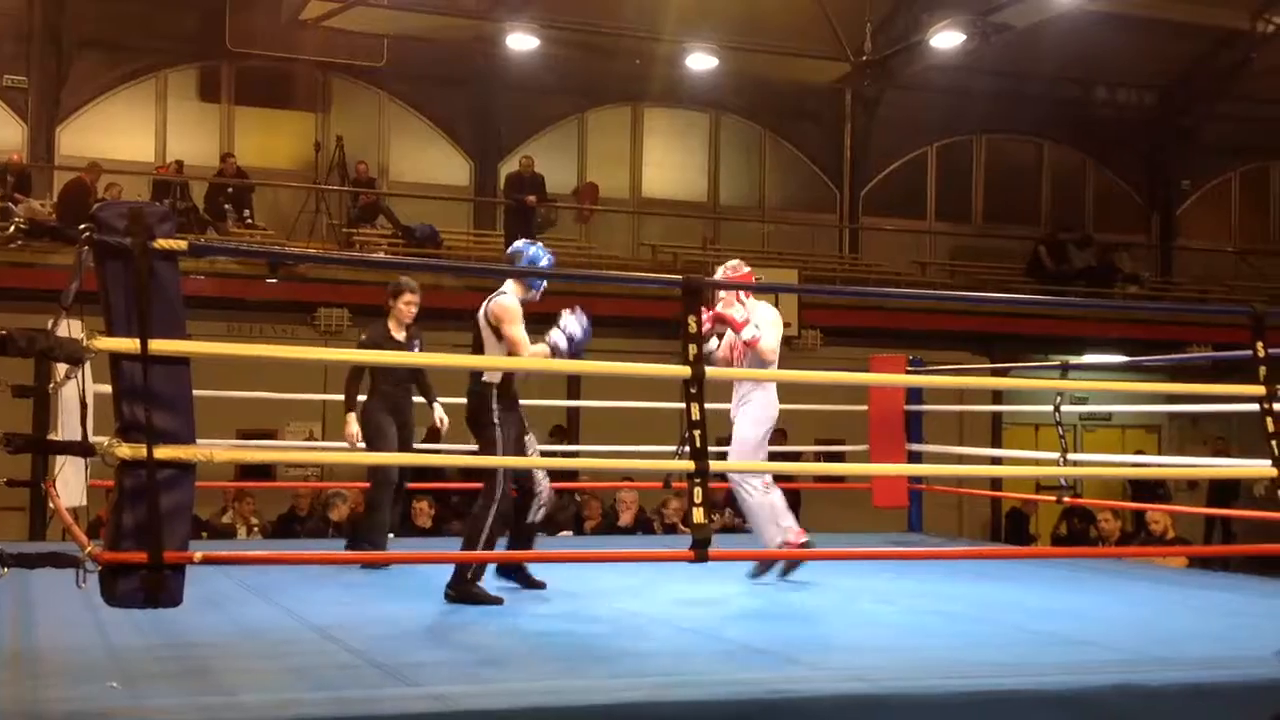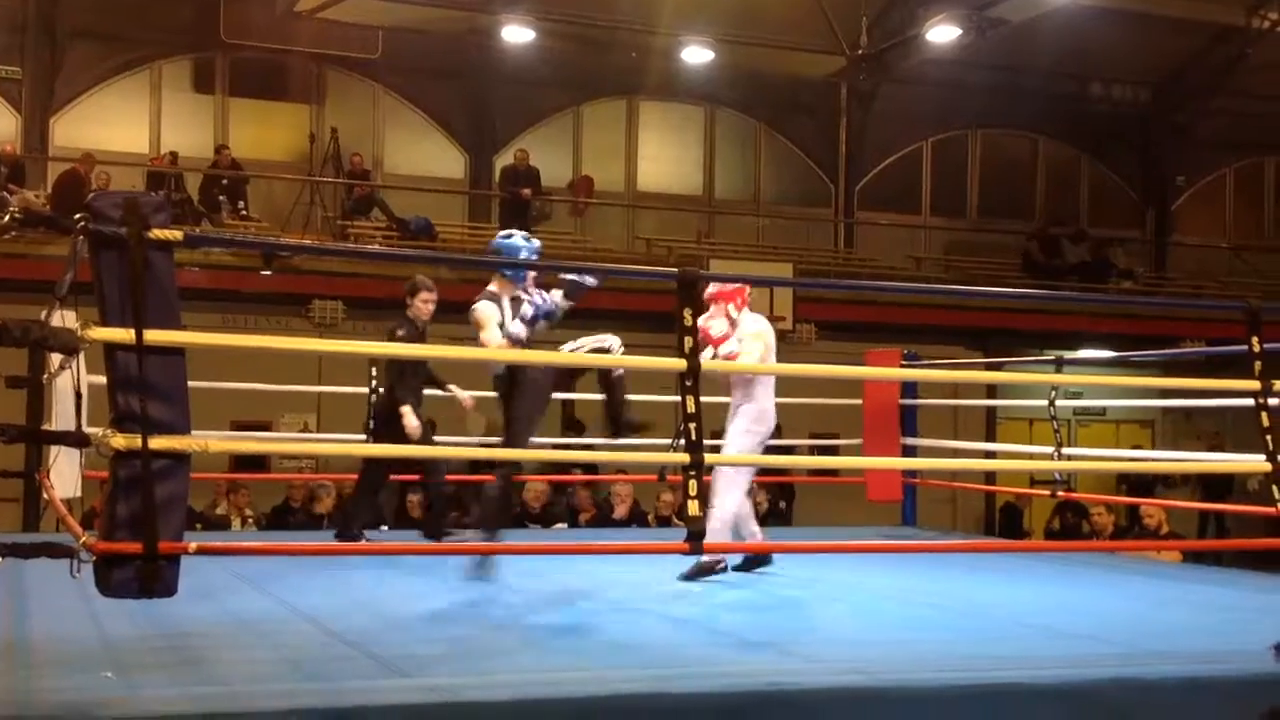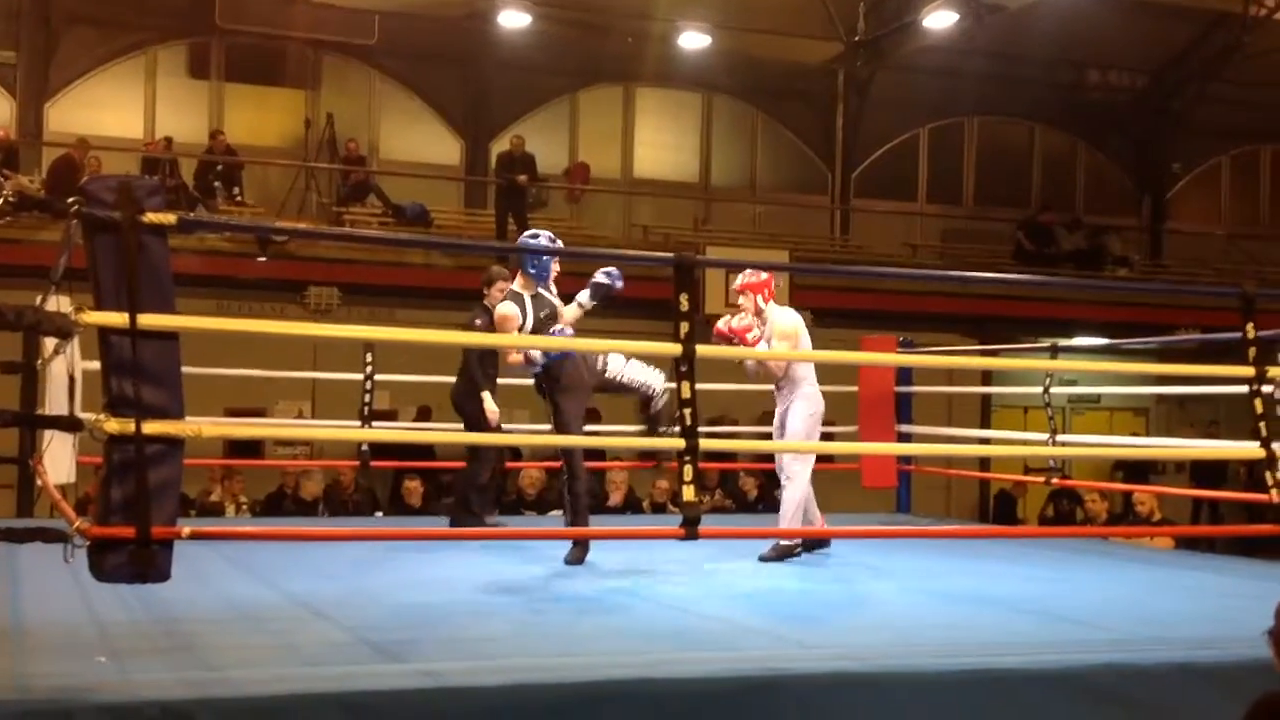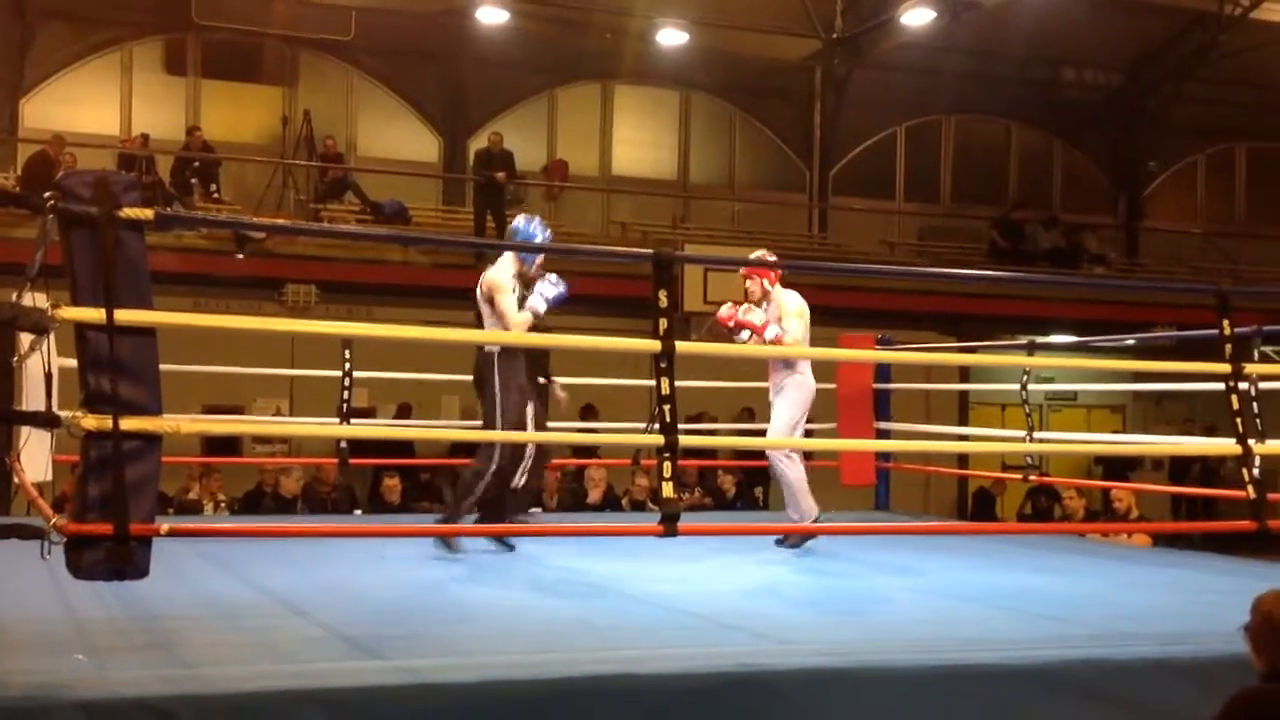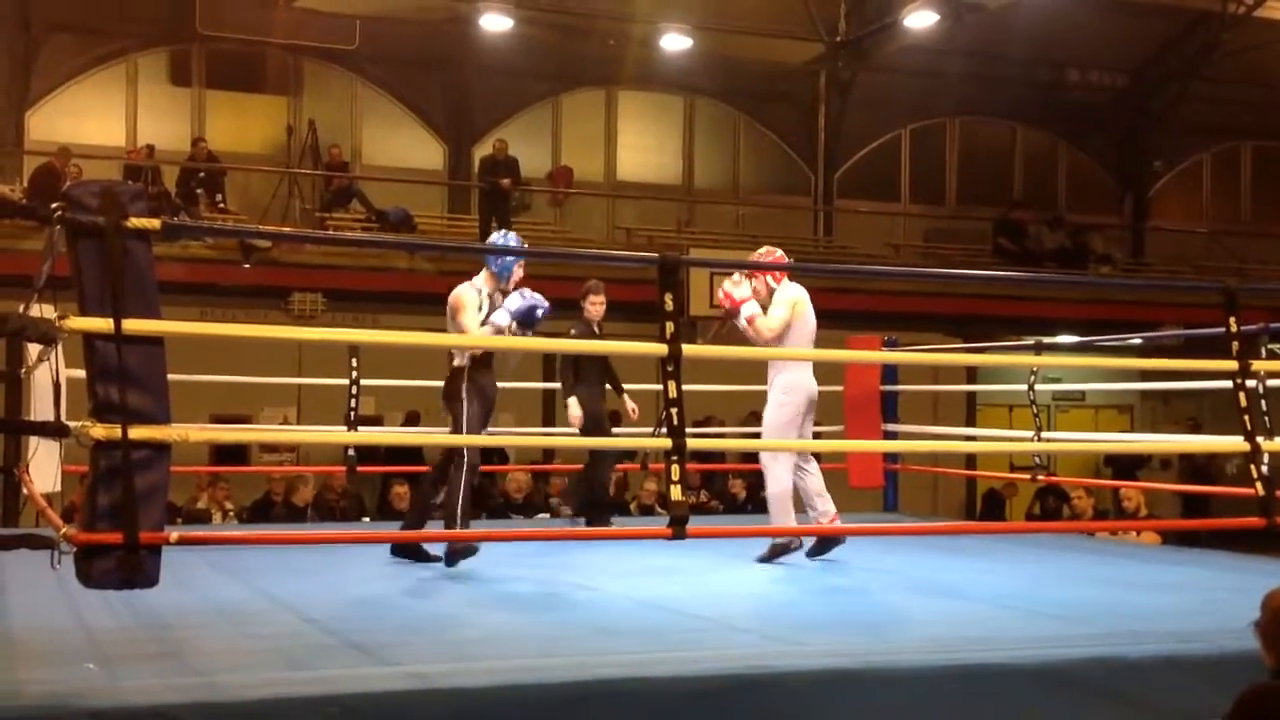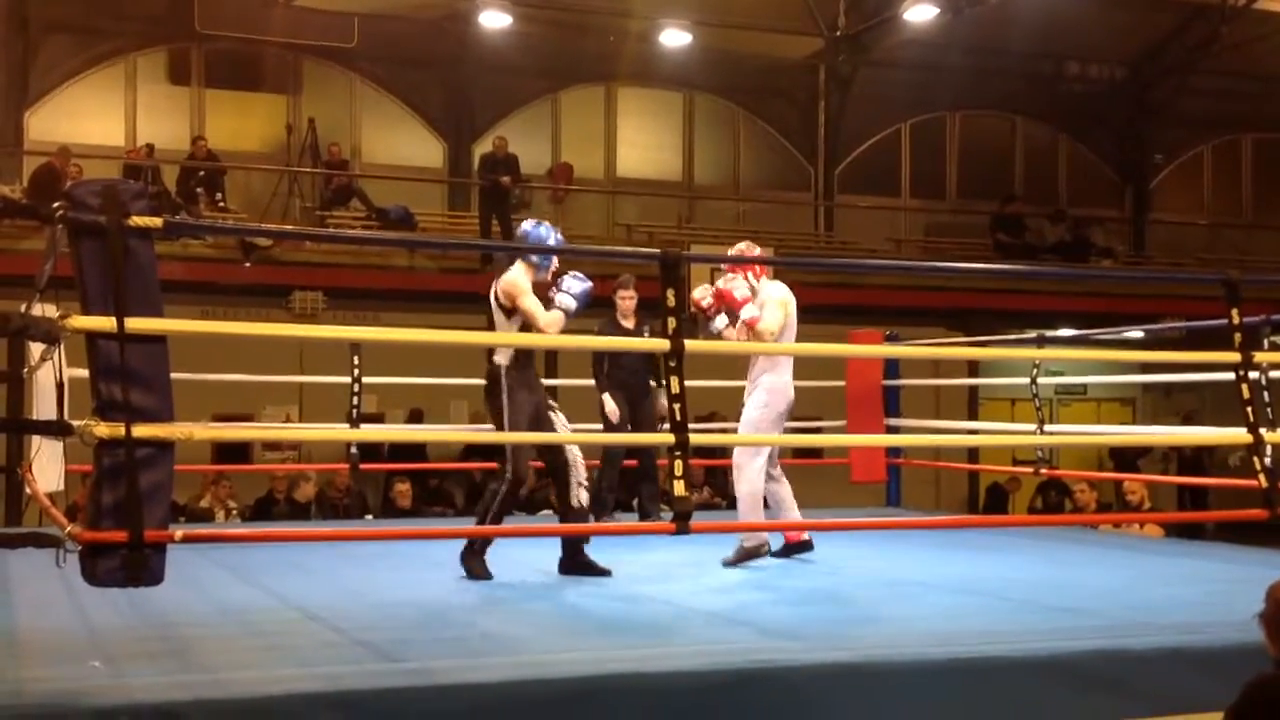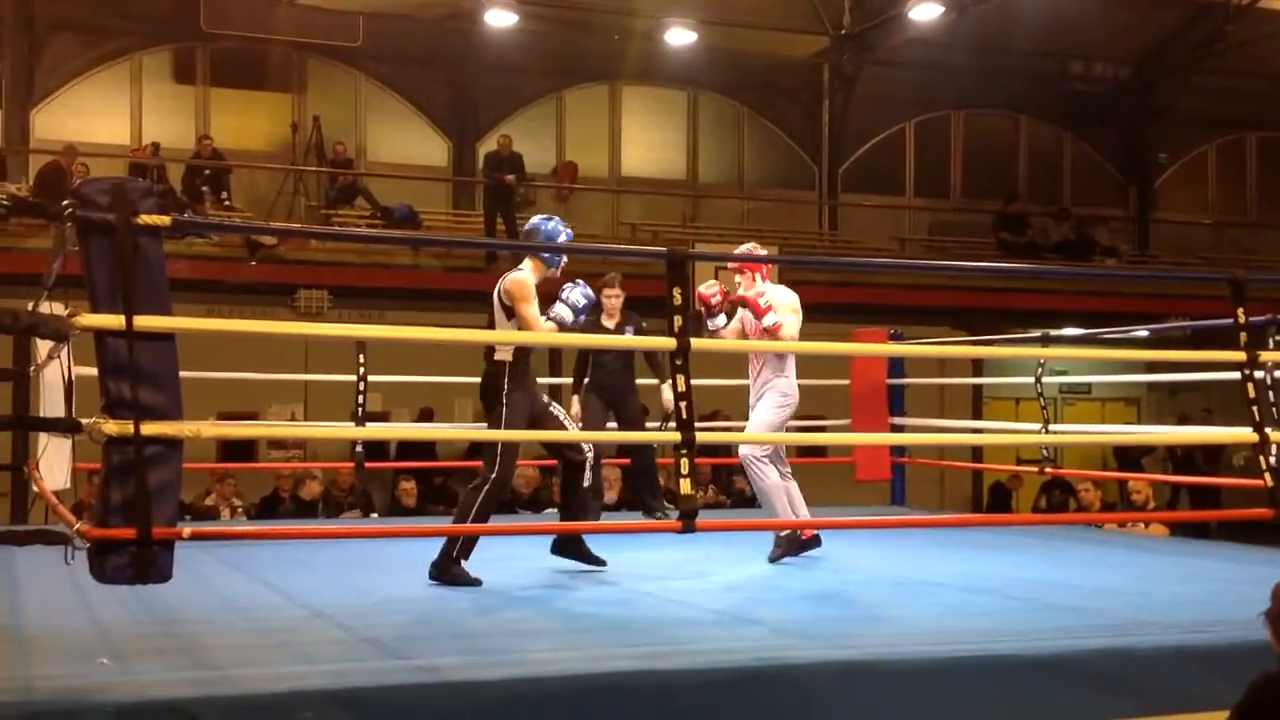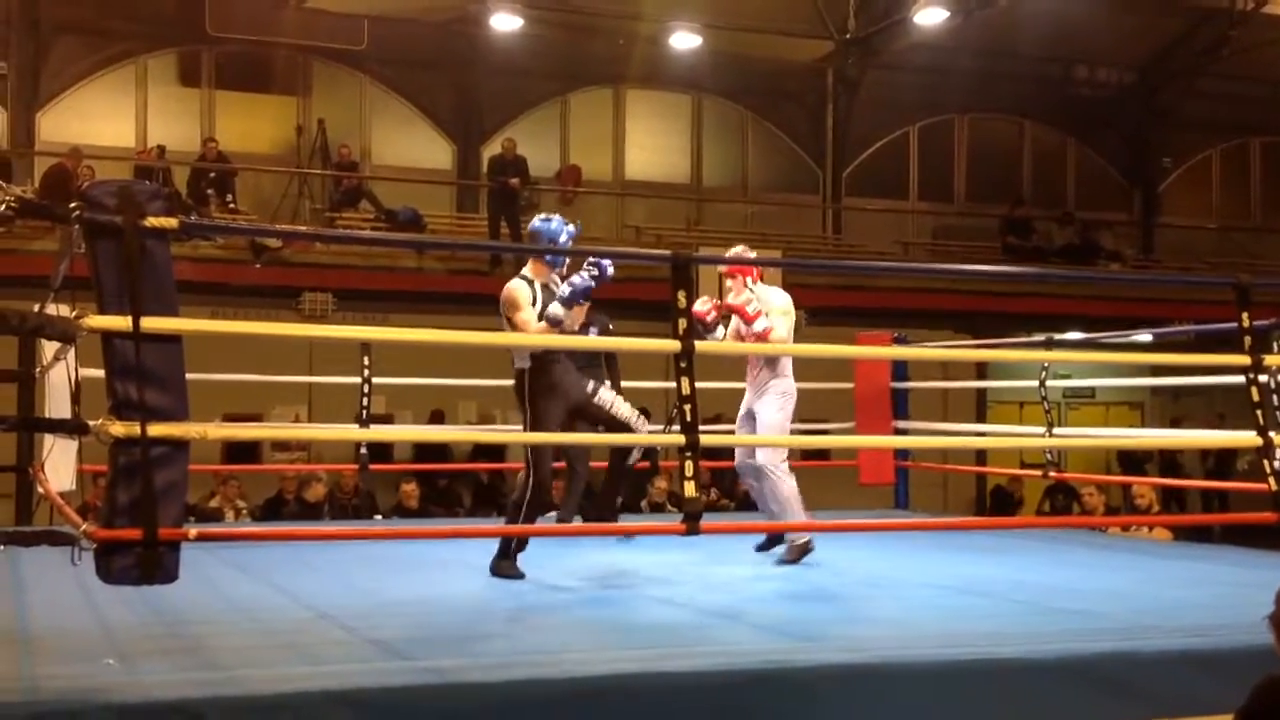
dt=0.5s
person 1, frame 1
left shoulder: (509, 305)
right shoulder: (501, 304)
left elbow: (523, 358)
right elbow: (527, 356)
left wrist: (562, 337)
right wrist: (563, 337)
left hip: (505, 403)
right hip: (491, 405)
left knee: (535, 486)
right knee: (496, 492)
left ankle: (512, 563)
right ankle: (463, 581)
person 1, frame 2
left shoulder: (522, 293)
right shoulder: (483, 308)
left elbow: (541, 322)
right elbow: (496, 352)
left wrist: (563, 297)
right wrist: (525, 322)
left hip: (542, 371)
right hip: (517, 386)
right knee: (510, 466)
right ankle: (487, 539)
person 1, frame 3
left shoulder: (545, 289)
right shoulder: (508, 310)
right elbow: (511, 360)
left wrist: (592, 294)
right wrist: (536, 354)
left hip: (586, 364)
right hip: (557, 382)
left knee: (652, 381)
right knee: (573, 460)
right ankle: (580, 539)
person 1, frame 4
left shoulder: (510, 278)
right shoulder: (497, 278)
right elbow: (514, 327)
left wrist: (543, 301)
right wrist: (541, 299)
left hip: (512, 366)
right hip: (498, 368)
left knee: (522, 448)
right knee: (496, 452)
left ankle: (493, 519)
right ankle: (450, 519)
person 1, frame 5
left shoulder: (497, 297)
right shoulder: (466, 293)
left wrist: (524, 321)
right wrist: (506, 314)
left hip: (485, 385)
right hip: (465, 383)
left knee: (452, 461)
right knee: (467, 458)
left ankle: (407, 539)
right ankle: (455, 539)
person 1, frame 6
left shoulder: (522, 287)
right shoulder: (513, 282)
left elbow: (540, 334)
right elbow: (547, 327)
left wrist: (563, 303)
right wrist: (569, 298)
left hip: (529, 382)
right hip: (508, 383)
left knee: (568, 461)
right knee: (516, 470)
left ankle: (574, 554)
right ankle: (475, 551)
person 1, frame 7
left shoulder: (529, 285)
right shoulder: (518, 282)
right elbow: (537, 335)
left wrist: (567, 309)
right wrist: (569, 309)
left hip: (524, 384)
right hip: (505, 385)
left knee: (579, 451)
right knee: (497, 474)
left ankle: (569, 539)
right ankle: (448, 561)
person 1, frame 8
left shoulder: (553, 282)
right shoulder: (516, 289)
left elbow: (569, 326)
right elbow: (533, 338)
left wrist: (589, 289)
right wrist: (562, 302)
left hip: (567, 377)
right hip: (538, 386)
left knee: (634, 428)
right knee: (538, 474)
right ankle: (506, 555)
person 2, frame 1
left shoulder: (764, 313)
right shoulder: (731, 322)
left elbow: (769, 354)
right elbow: (720, 362)
left wrist: (741, 323)
right wrist: (708, 334)
left hip: (759, 402)
right hip: (744, 404)
left knee: (742, 475)
right knee: (756, 479)
left ankle: (771, 546)
right ankle: (793, 537)
person 2, frame 2
left shoulder: (754, 325)
right shoulder: (736, 330)
left elbow: (745, 371)
left wrist: (720, 340)
right wrist: (702, 345)
left hip: (754, 415)
right hip: (742, 415)
left knee: (728, 480)
right knee: (730, 482)
left ankle: (713, 557)
right ankle: (757, 548)
person 2, frame 3
left shoulder: (783, 319)
right shoulder: (763, 323)
left elbow: (779, 369)
right elbow: (754, 370)
left wrist: (753, 340)
right wrist: (734, 342)
left hip: (804, 398)
right hip: (786, 402)
left knee: (794, 467)
right knee: (787, 468)
left ankle: (788, 540)
right ankle: (817, 532)
person 2, frame 4
left shoulder: (791, 302)
right shoulder: (766, 306)
left elbow: (794, 346)
right elbow: (753, 347)
left wrist: (762, 325)
right wrist: (737, 328)
left hip: (796, 385)
right hip: (780, 387)
left knee: (779, 449)
right knee: (784, 454)
left ankle: (806, 519)
right ankle: (801, 521)
person 2, frame 5
left shoulder: (789, 293)
right shoulder: (789, 298)
left elbow: (767, 334)
right elbow: (759, 338)
left wrist: (745, 303)
right wrist: (737, 307)
left hip: (790, 385)
right hip: (801, 386)
left knee: (774, 458)
right knee: (801, 458)
left ankle: (786, 535)
right ankle: (828, 524)
person 2, frame 6
left shoulder: (776, 293)
right shoulder: (760, 298)
left elbow: (766, 335)
right elbow: (736, 341)
left wrist: (740, 302)
right wrist: (712, 312)
left hip: (772, 387)
right hip: (766, 388)
left knee: (746, 460)
right knee: (767, 467)
left ankle: (753, 540)
right ankle: (796, 535)
person 2, frame 7
left shoulder: (783, 297)
right shoulder: (747, 304)
left elbow: (787, 340)
right elbow: (728, 340)
left wrist: (761, 308)
right wrist: (713, 310)
left hip: (780, 389)
right hip: (760, 392)
left knee: (751, 452)
right knee: (775, 465)
left ankle: (787, 526)
right ankle: (805, 531)
person 2, frame 8
left shoulder: (776, 299)
right shoulder: (742, 308)
left elbow: (778, 344)
left wrist: (750, 313)
right wrist: (710, 324)
left hip: (776, 391)
right hip: (753, 392)
left knee: (769, 461)
right knee: (745, 462)
left ankle: (799, 538)
right ankle: (781, 523)
person 3, frame 1
left shoulder: (414, 337)
right shoulder: (373, 335)
right elbow: (354, 378)
left wrist: (435, 404)
right wrist: (351, 418)
left hip: (404, 414)
right hip: (378, 412)
left knee: (395, 480)
right knee: (386, 477)
left ankle: (360, 541)
right ankle: (371, 548)
person 3, frame 2
left shoulder: (419, 329)
right shoulder: (402, 331)
left elbow: (421, 371)
right elbow: (392, 376)
left wrist: (452, 389)
right wrist: (406, 411)
left hip: (391, 408)
right hip: (398, 408)
left knee: (375, 471)
right knee: (434, 467)
left ankle: (348, 531)
right ankle: (437, 531)
person 3, frame 3
left shoulder: (491, 319)
right shoulder: (480, 320)
right elbow: (471, 363)
right wrist: (486, 397)
left hip: (476, 394)
right hip: (473, 394)
left knee: (492, 454)
right knee: (483, 458)
left ankle: (478, 514)
right ankle: (463, 521)
person 3, frame 4
left shoulder: (537, 321)
left wrist: (554, 385)
left hip: (531, 390)
left knee: (535, 450)
right knee: (539, 450)
left ankle: (514, 510)
right ankle: (516, 508)
person 3, frame 5
left shoulder: (597, 330)
right shoulder: (578, 331)
right elbow: (565, 370)
left wrist: (624, 397)
right wrist: (571, 401)
left hip: (597, 400)
right hip: (586, 401)
left knee: (602, 458)
right knee: (603, 458)
right ankle: (598, 517)
person 3, frame 6
left shoulder: (645, 325)
right shoulder: (605, 327)
left elbow: (653, 360)
right elbow: (598, 368)
left wrist: (661, 391)
right wrist: (606, 397)
left hip: (643, 396)
right hip: (617, 396)
left knee: (647, 454)
right knee: (614, 452)
left ankle: (650, 511)
right ankle: (602, 510)
person 3, frame 7
left shoulder: (634, 323)
right shoulder: (590, 326)
left elbow: (651, 356)
right elbow: (581, 364)
left wrist: (666, 385)
right wrist: (575, 398)
left hip: (626, 393)
right hip: (595, 394)
left knee: (641, 450)
left ankle: (653, 506)
person 3, frame 8
left shoulder: (600, 323)
left elbow: (612, 363)
left wrist: (618, 396)
left knee: (579, 455)
right knee: (572, 453)
left ankle: (567, 514)
right ankle: (595, 514)
